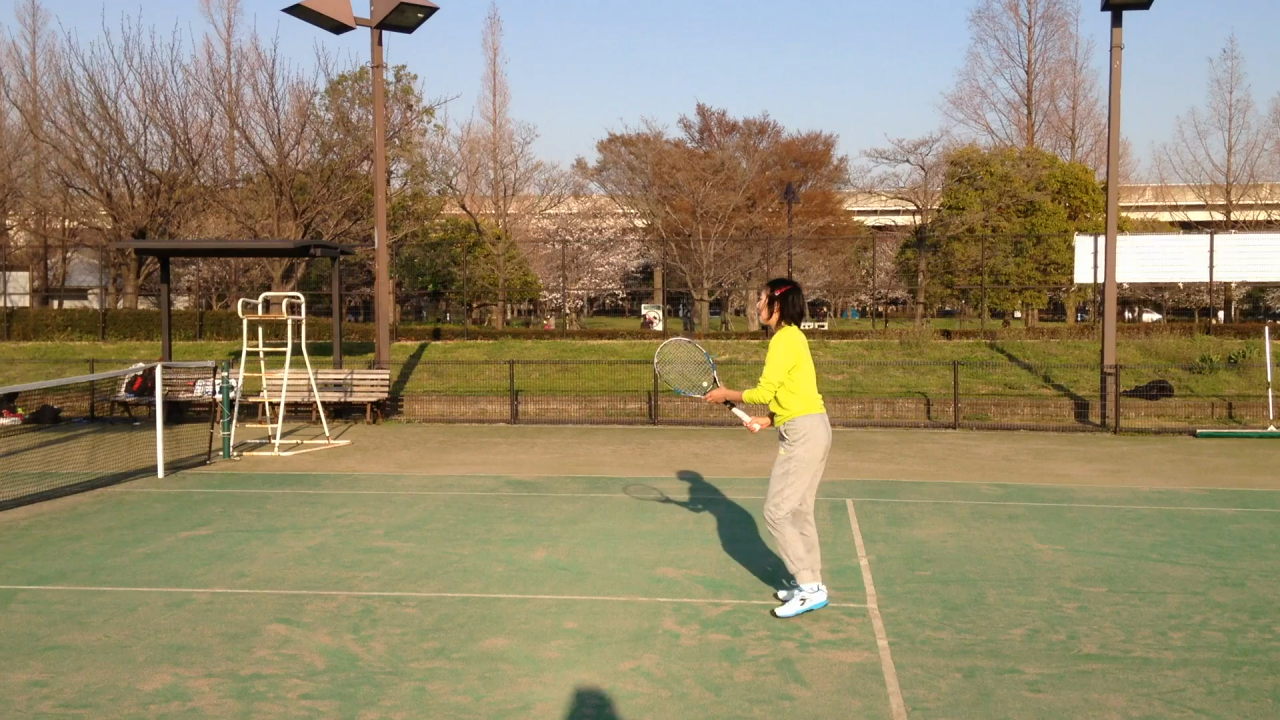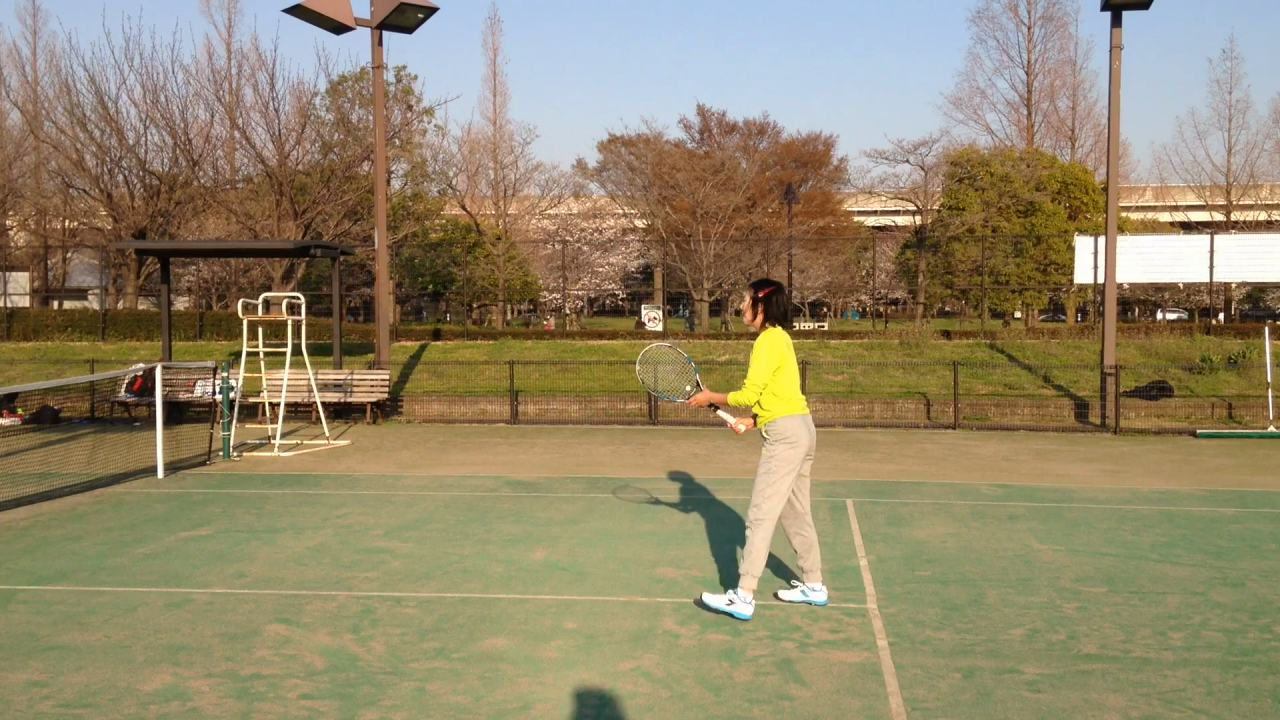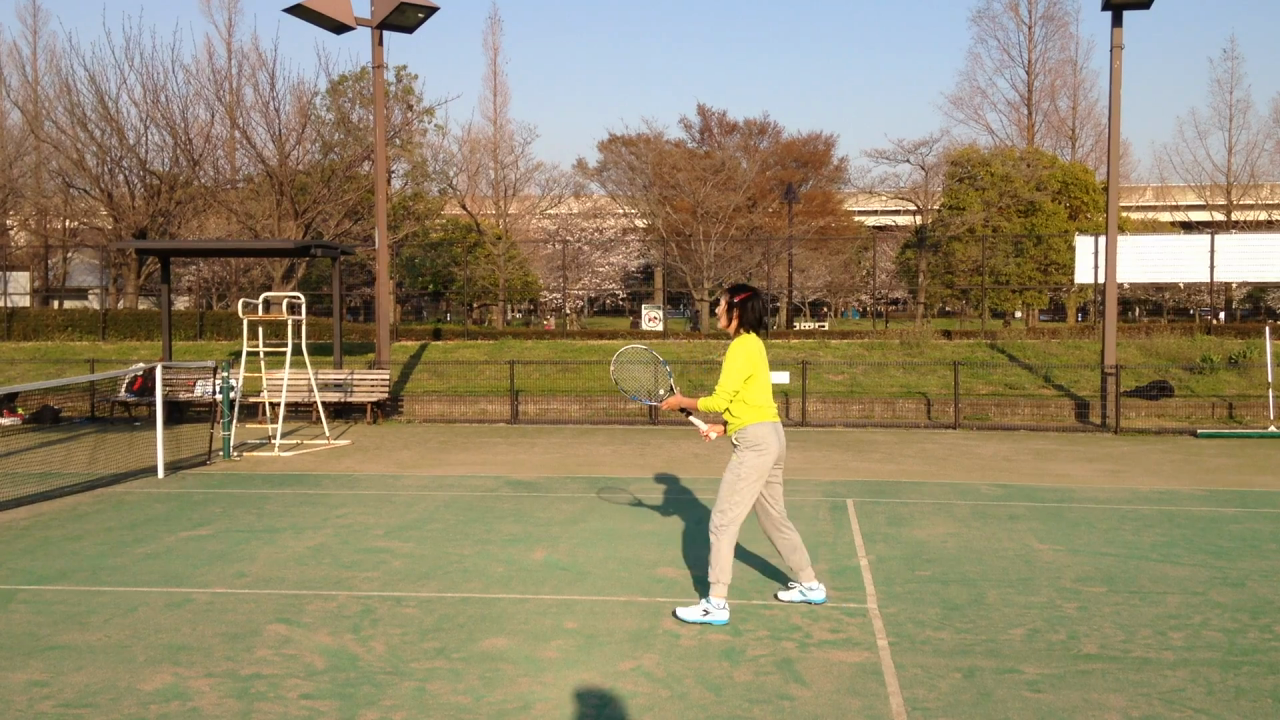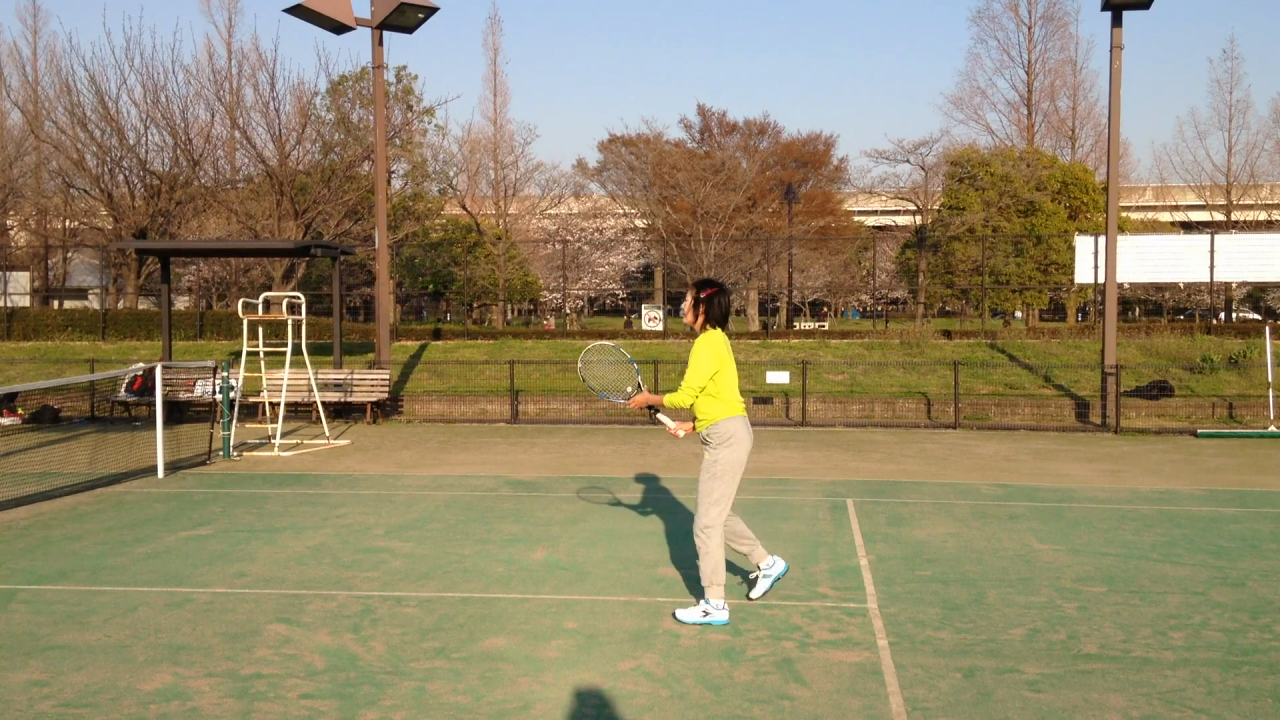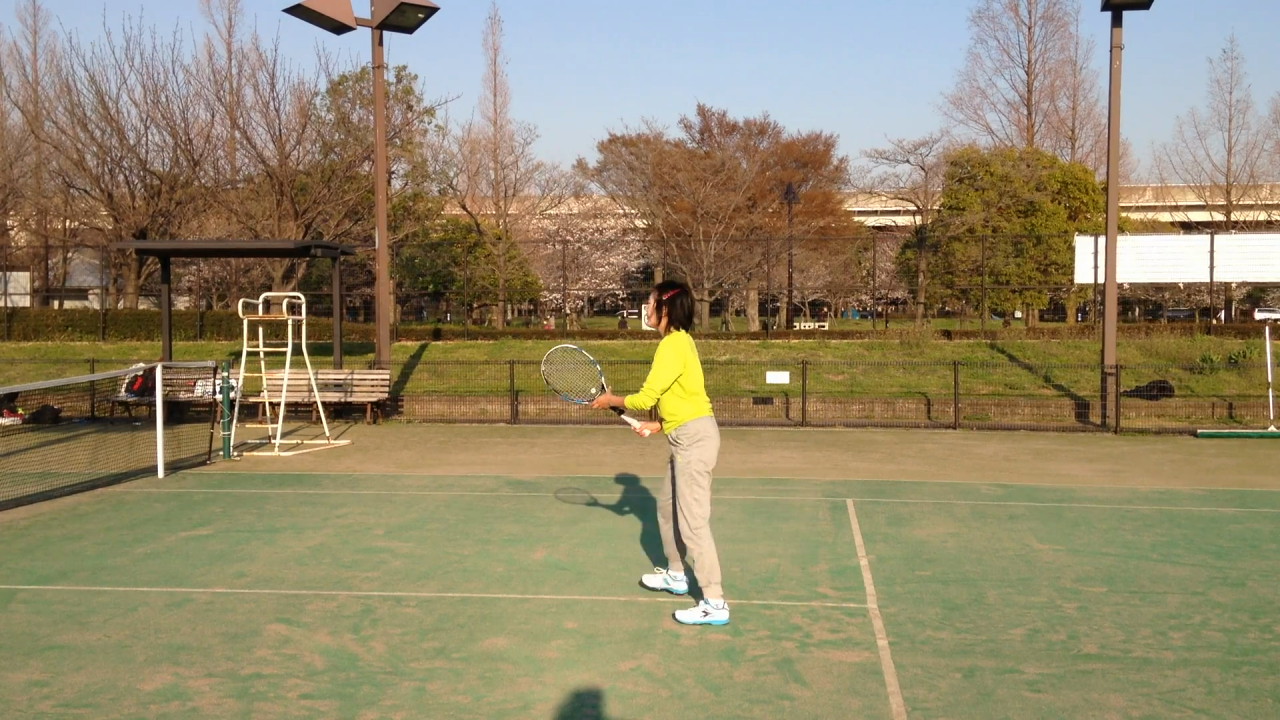
dt=0.2s
person 1, frame 1
left shoulder: (784, 339)
right shoulder: (793, 337)
left elbow: (764, 392)
left wrist: (725, 394)
right wrist: (767, 420)
left hip: (802, 434)
right hip: (812, 429)
left knee: (776, 513)
right knee: (799, 512)
left ankle: (809, 588)
right ankle: (810, 584)
person 1, frame 2
left shoulder: (768, 341)
right shoulder: (779, 338)
left elbow: (749, 394)
left wrist: (710, 397)
right wrist: (752, 421)
left hip: (785, 436)
right hip: (798, 430)
left knee: (760, 516)
right knee: (795, 513)
left ankle: (742, 596)
right ankle: (813, 585)
person 1, frame 3
left shoulder: (741, 347)
right shoulder: (752, 345)
left elbow: (719, 401)
left wrist: (681, 402)
right wrist: (722, 428)
left hip: (754, 443)
right hip: (768, 438)
left knee: (722, 522)
right knee: (773, 518)
left ankle: (716, 603)
right ankle: (809, 584)
person 1, frame 4
left shoulder: (707, 343)
right shoulder: (716, 340)
left elbow: (684, 397)
left wrist: (648, 399)
right wrist: (690, 425)
left hip: (726, 438)
right hip: (730, 435)
left knee: (706, 523)
right knee: (718, 515)
left ankle: (714, 603)
right ankle: (767, 563)
person 1, frame 5
left shoulder: (672, 345)
right shoulder: (681, 341)
left elbow: (646, 398)
left wrist: (610, 400)
right wrist: (658, 425)
left hip: (694, 439)
right hip: (691, 437)
left knee: (693, 523)
right knee: (667, 507)
left ankle: (715, 603)
right ankle: (676, 574)
